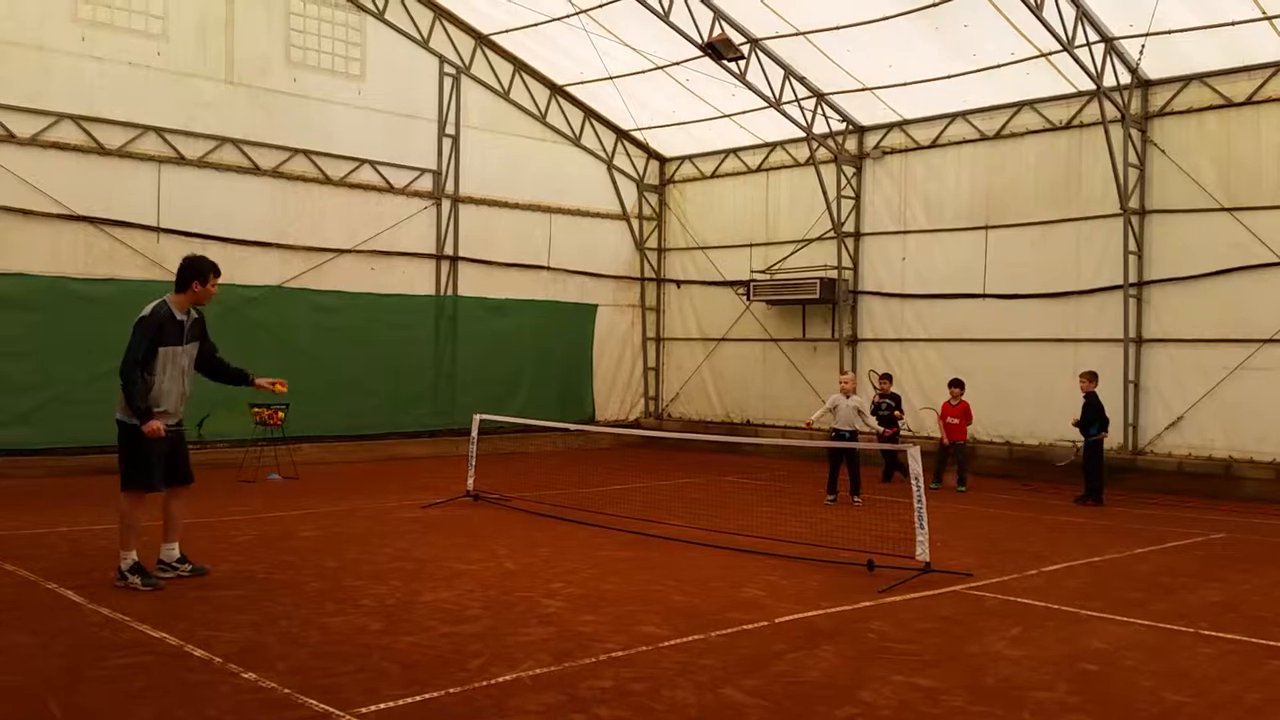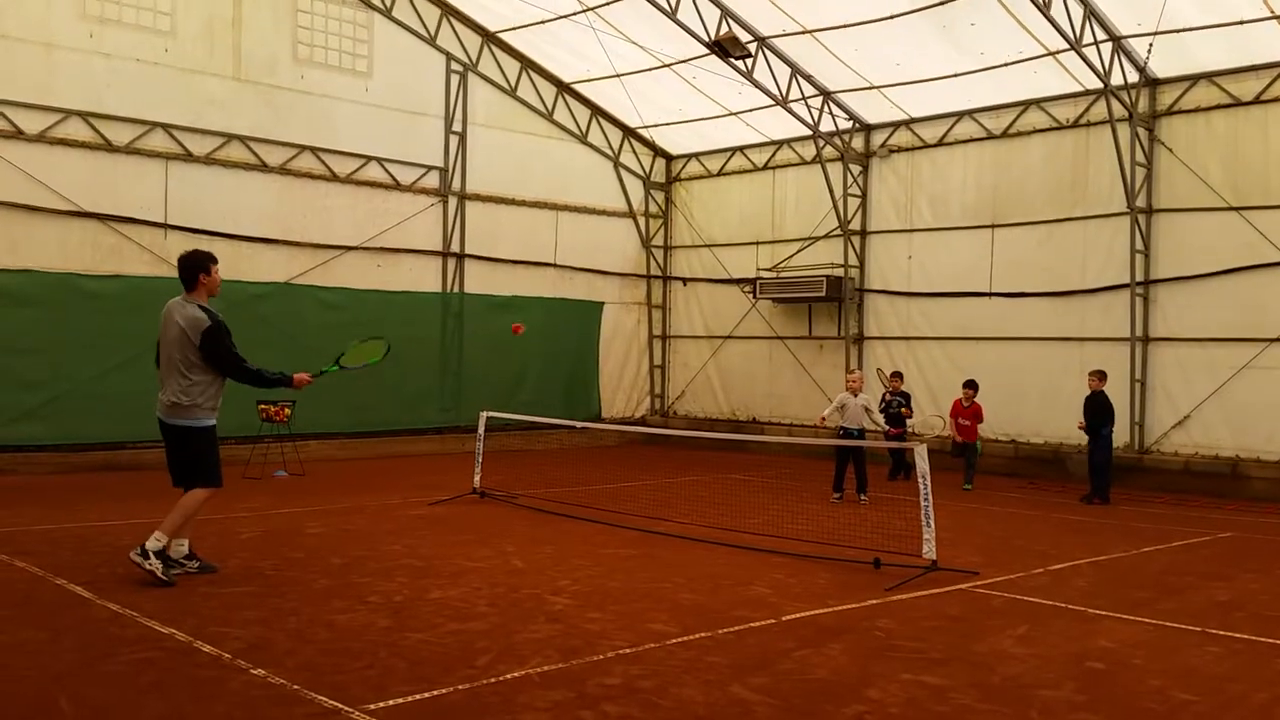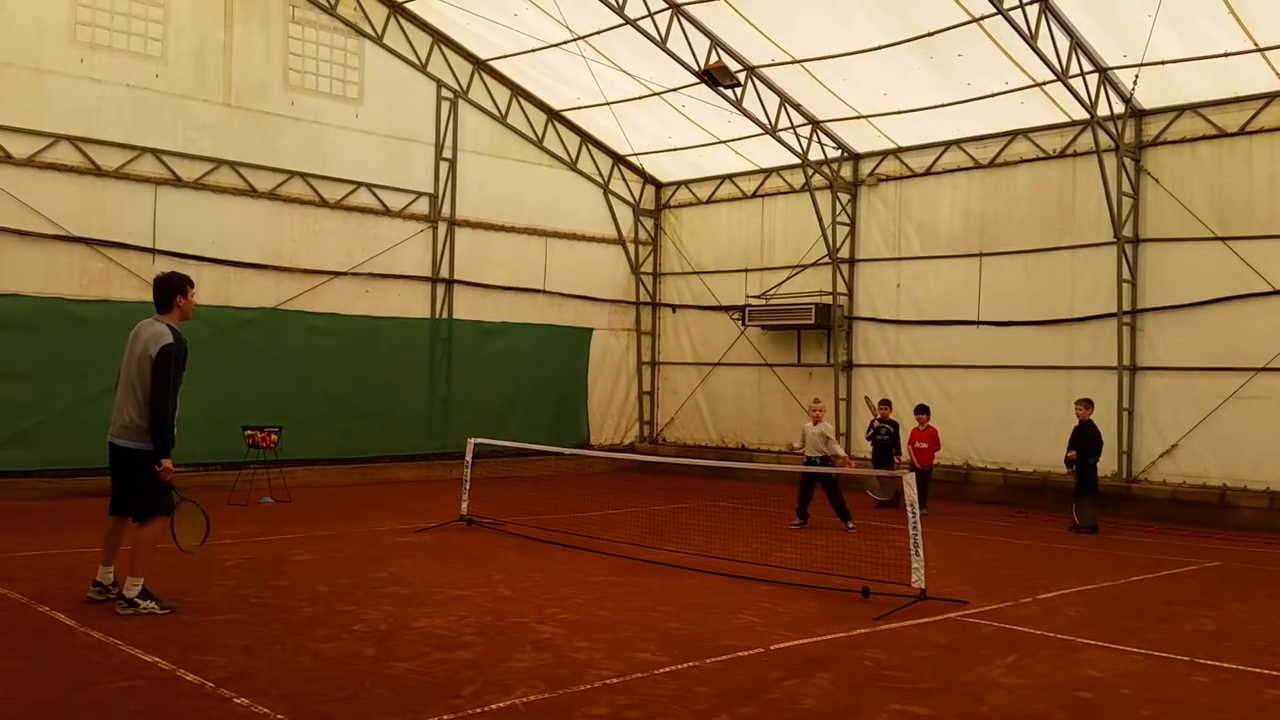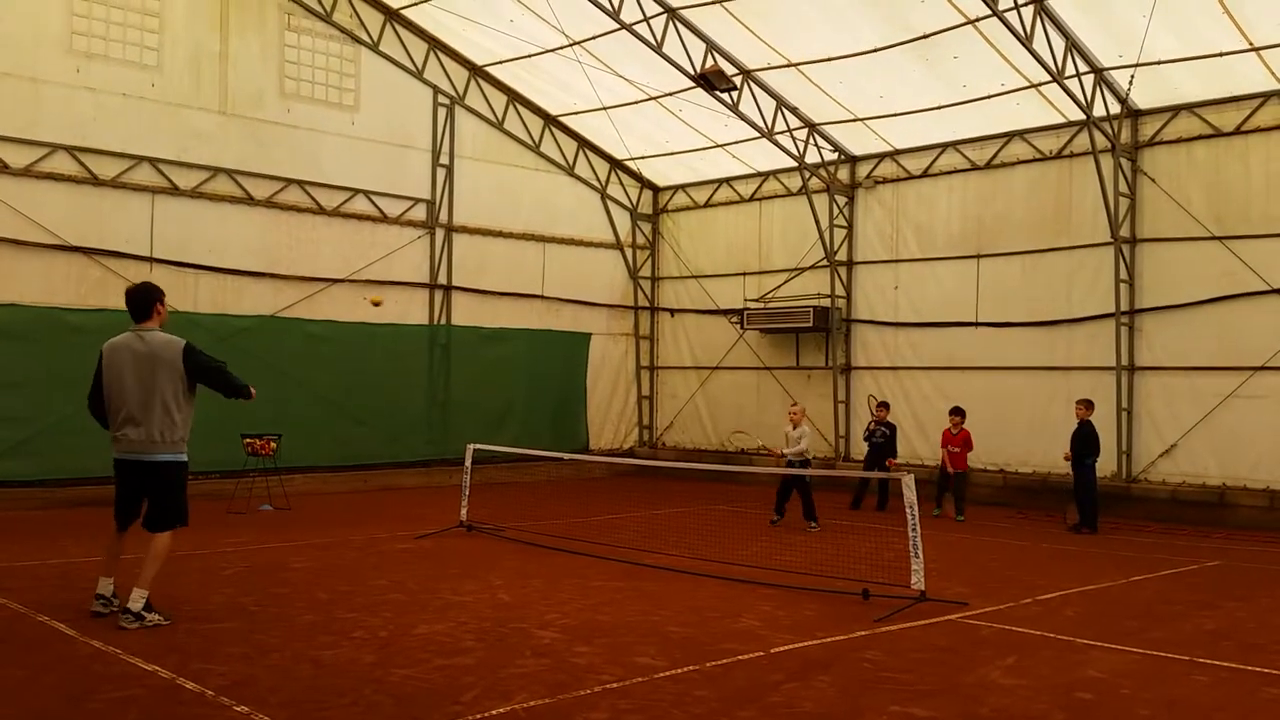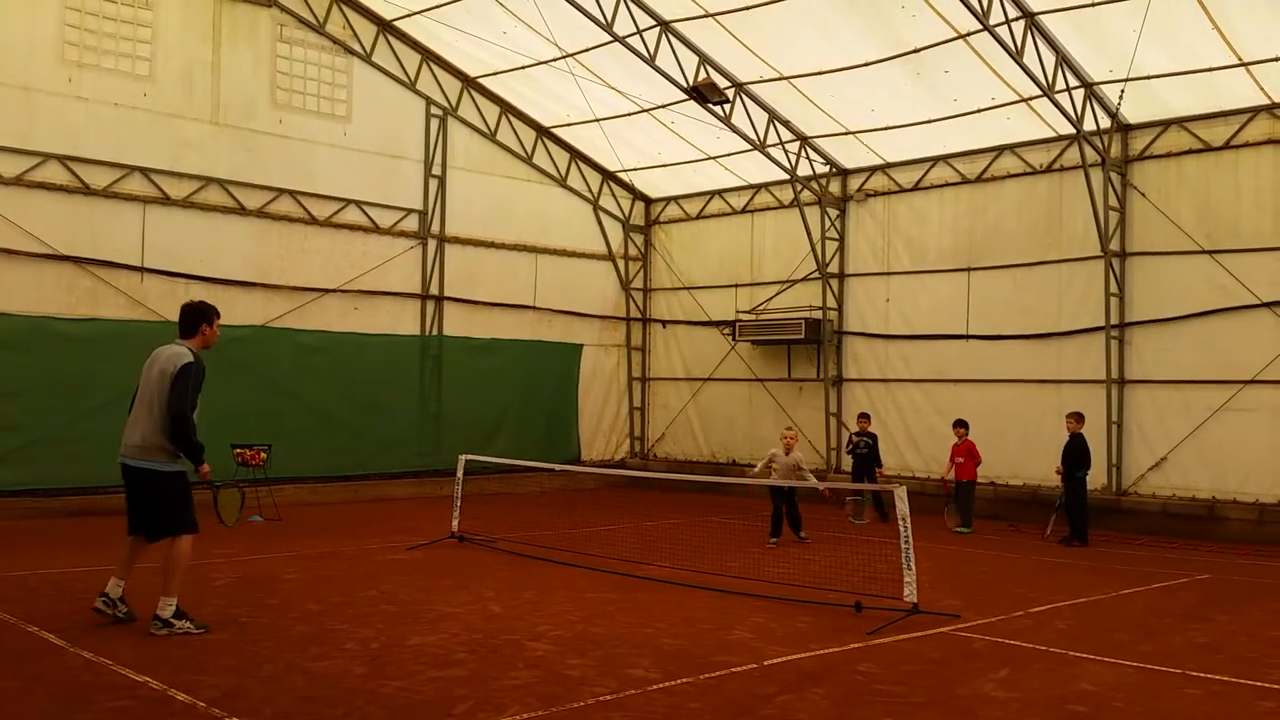
dt=1s
person 1, frame 1
left shoulder: (195, 319)
right shoulder: (153, 319)
left elbow: (209, 364)
right elbow: (129, 370)
left wrist: (251, 380)
right wrist: (147, 416)
left hip: (171, 420)
right hip: (141, 422)
left knee: (180, 485)
right knee: (137, 490)
left ankle: (171, 557)
right ankle: (127, 565)
person 1, frame 2
left shoulder: (170, 309)
right shoulder: (208, 324)
right elbow: (240, 370)
right wrist: (288, 380)
left hip: (170, 413)
right hip: (194, 418)
left knee: (192, 486)
right knee: (203, 487)
left ankle: (179, 553)
right ankle: (150, 548)
person 1, frame 3
left shoulder: (141, 329)
right shoulder: (171, 342)
right elbow: (163, 403)
right wrist: (164, 453)
left hip: (120, 436)
right hip: (143, 442)
left knee: (121, 512)
right knee: (153, 516)
left ankle: (103, 581)
right ankle: (132, 594)
person 1, frame 4
left shoulder: (110, 349)
right shoulder: (178, 349)
left elbow: (95, 404)
right elbow: (219, 377)
right wrist: (246, 390)
left hip: (125, 453)
right hip: (166, 454)
left knee: (121, 524)
right knee: (162, 529)
left ankle: (104, 594)
right ankle: (136, 606)
person 1, frame 5
left shoulder: (159, 354)
right shoulder: (190, 364)
right elbow: (180, 419)
right wrist: (198, 459)
left hip: (132, 455)
right hip: (160, 461)
left knee: (144, 530)
right knee: (181, 533)
left ankle: (112, 594)
right ankle: (166, 614)
